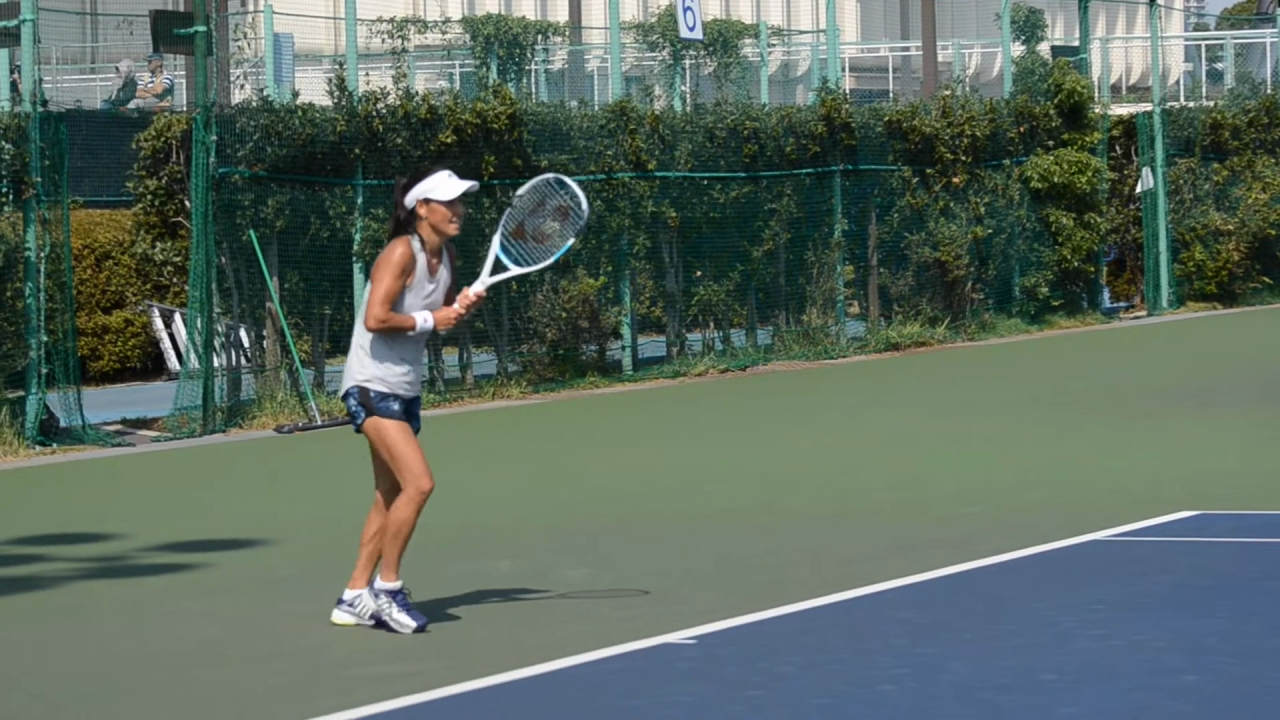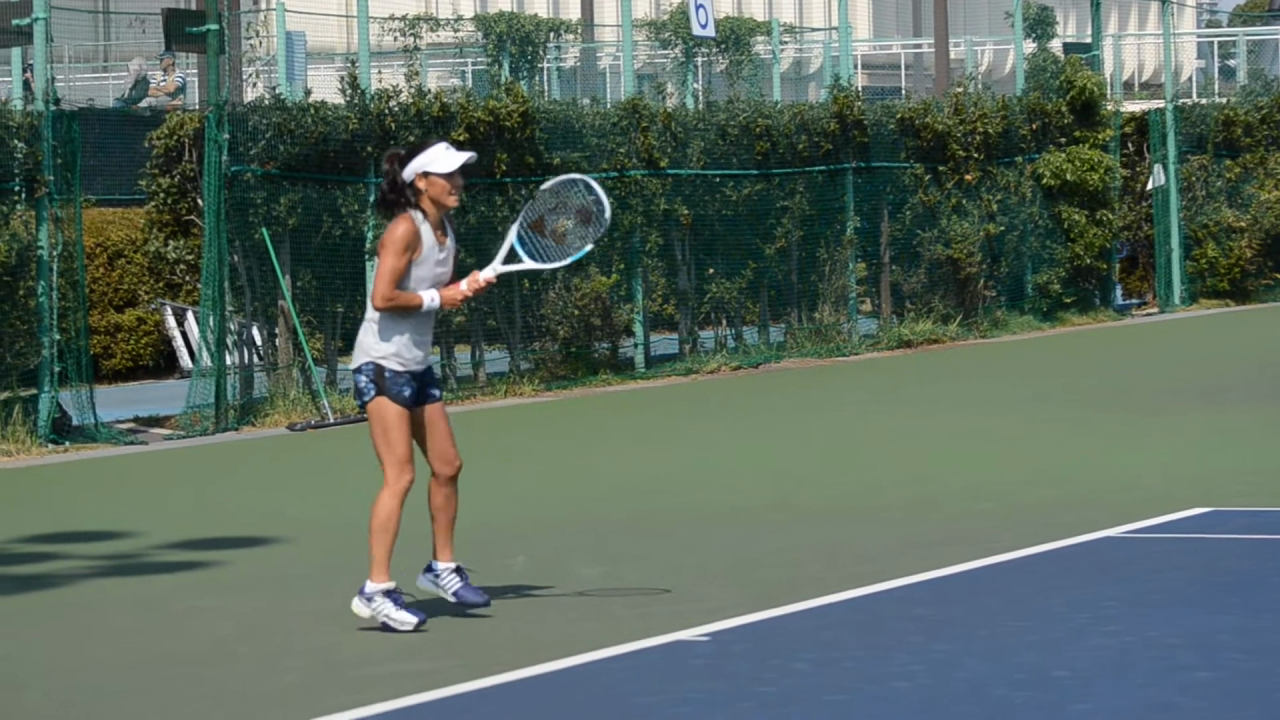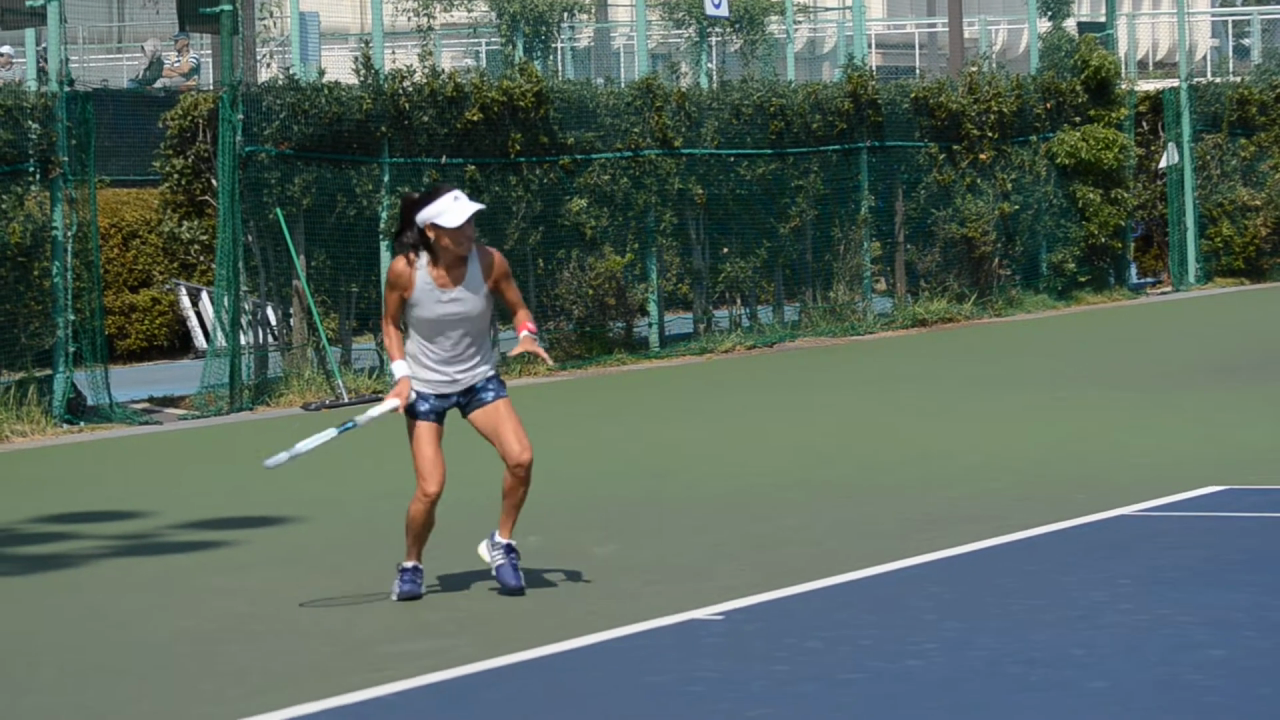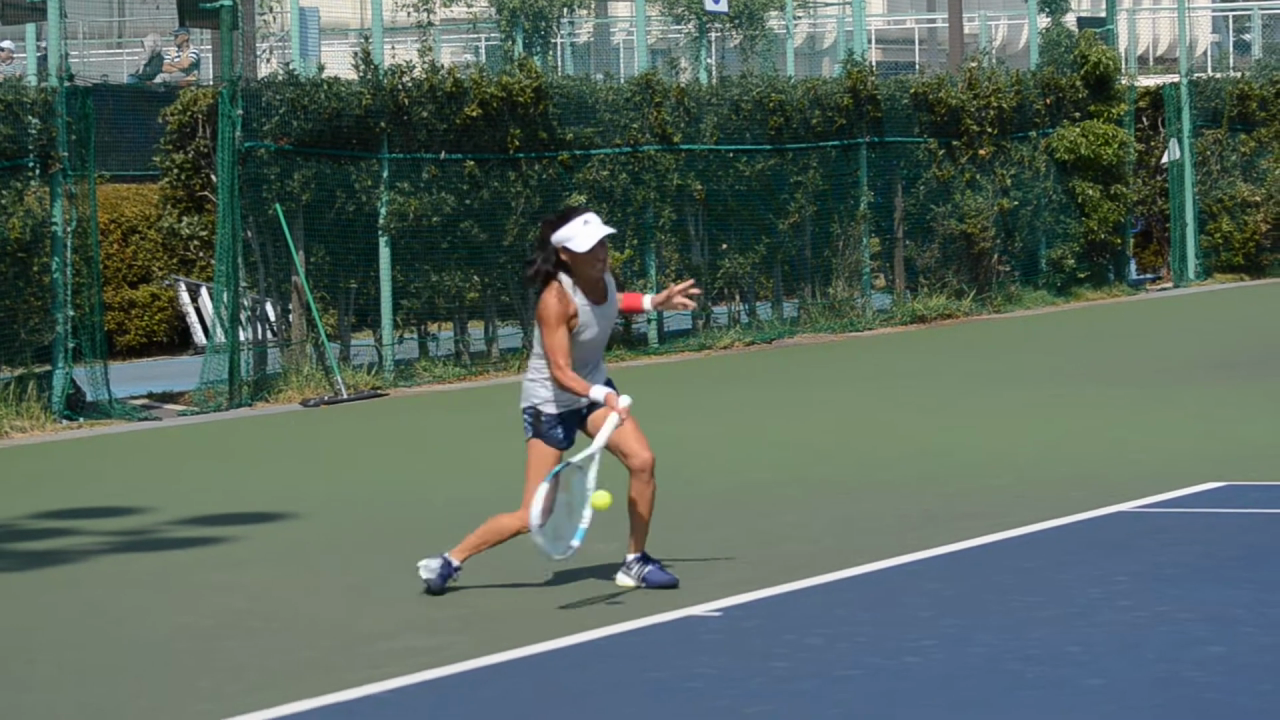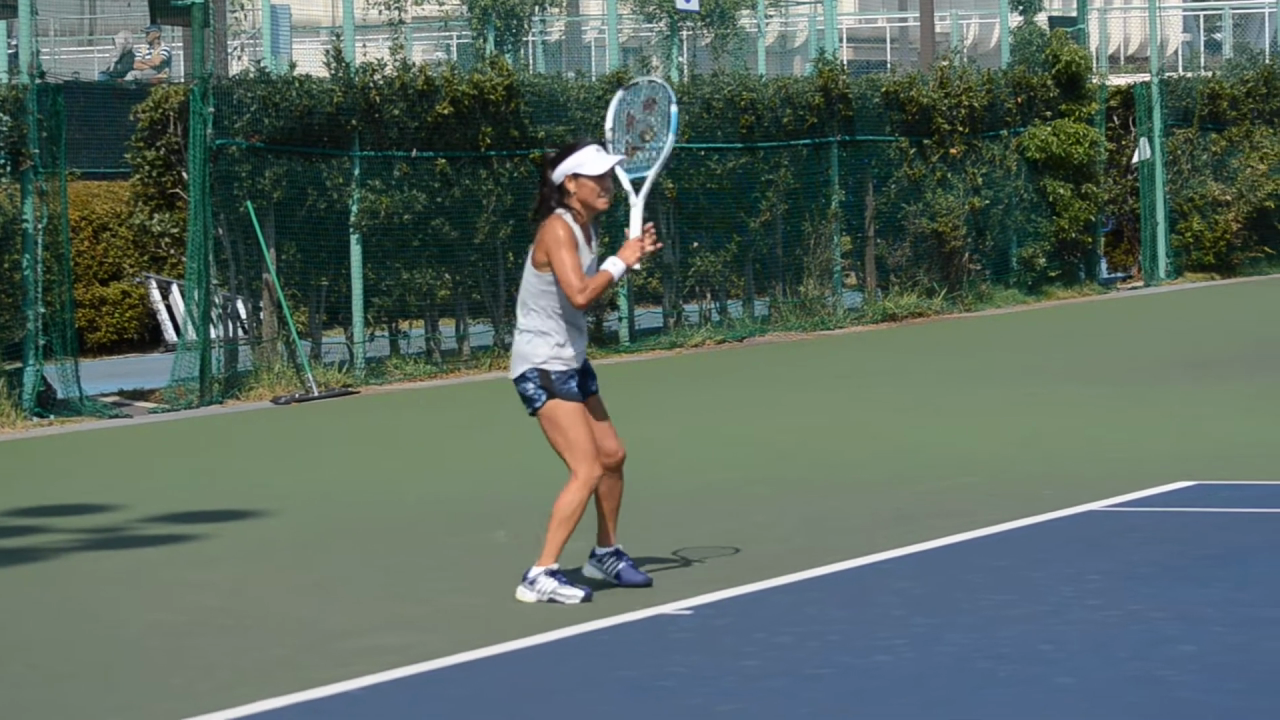
dt=0.5s
person 1, frame 1
left shoulder: (446, 254)
right shoulder: (401, 251)
left elbow: (439, 315)
right elbow: (374, 319)
left wrist: (460, 306)
right wrist: (429, 321)
left hip: (404, 390)
right hip: (371, 387)
left knee: (390, 499)
right knee: (419, 484)
left ankle: (356, 597)
right ankle: (387, 585)
person 1, frame 2
left shoulder: (446, 226)
right shoulder: (405, 229)
right elbow: (382, 299)
left wrist: (466, 288)
right wrist: (437, 298)
left hip: (415, 364)
right hip: (383, 364)
left knee: (448, 468)
right knee: (400, 477)
left ankle: (443, 570)
right ankle: (375, 589)
person 1, frame 3
left shoulder: (490, 262)
right shoulder: (402, 270)
left elbow: (517, 308)
right elbow: (391, 325)
left wrist: (527, 337)
right wrist: (401, 374)
left hip: (478, 378)
right hip: (423, 386)
left knee: (521, 457)
right knee: (430, 488)
left ankle: (501, 543)
right ankle: (410, 566)
person 1, frame 4
left shoulder: (602, 271)
right shoulder: (554, 299)
right elbow: (561, 374)
left wrist: (655, 301)
right wrist: (605, 398)
left hip: (593, 389)
right hip: (551, 402)
left knee: (642, 460)
right knee: (534, 516)
left ankle: (636, 561)
right ankle: (450, 559)
person 1, frame 5
left shoulder: (585, 228)
right shoulder: (557, 229)
left elbow: (591, 293)
right elbow: (578, 295)
left wrist: (631, 255)
right wrist: (619, 262)
left hip: (568, 363)
right hip: (542, 366)
left knee: (613, 459)
right knee: (587, 471)
left ankle: (605, 556)
right ankle: (540, 575)
